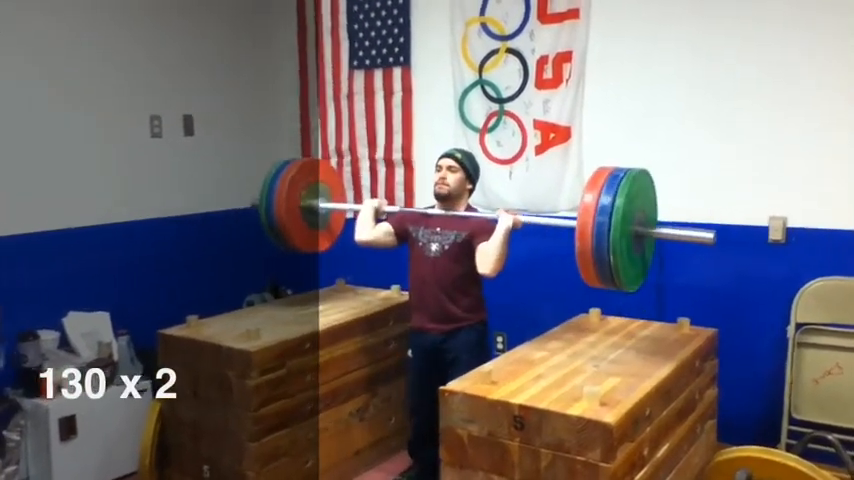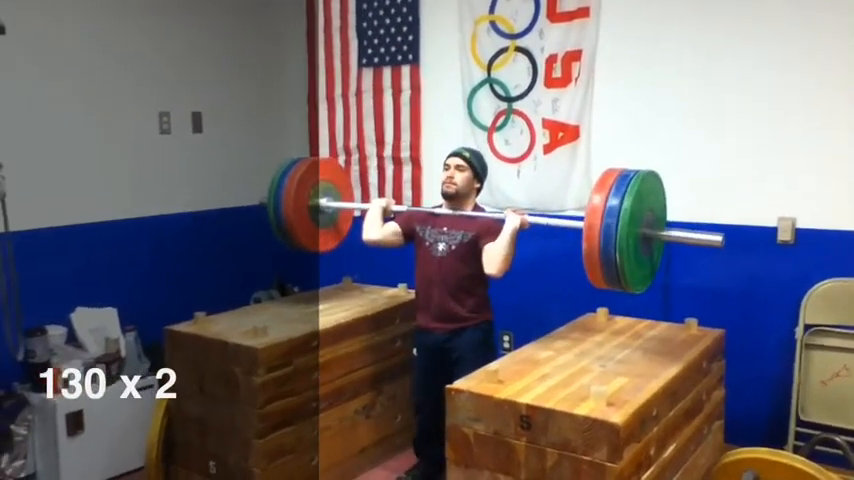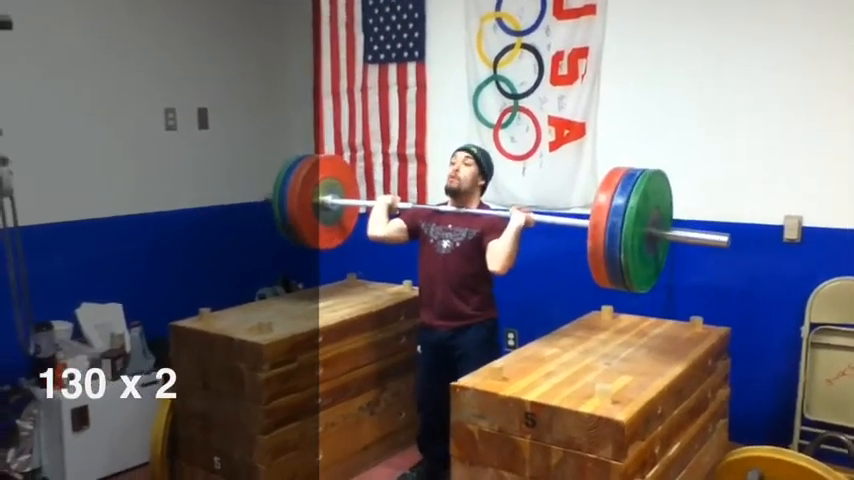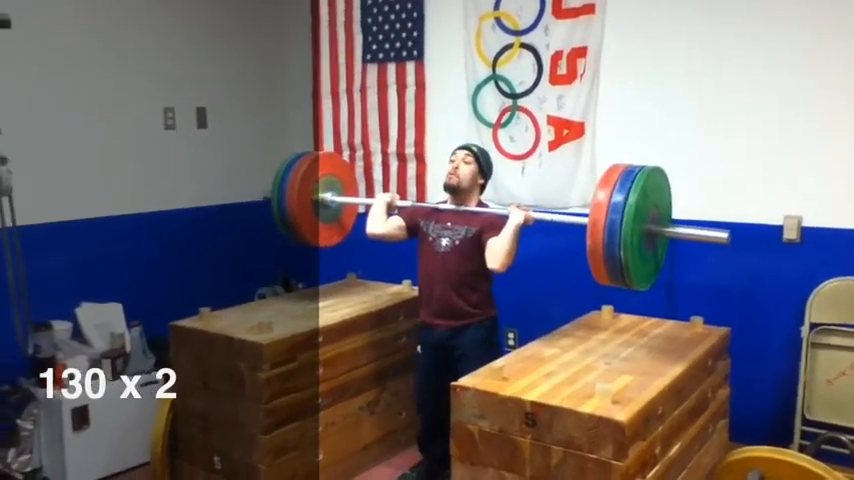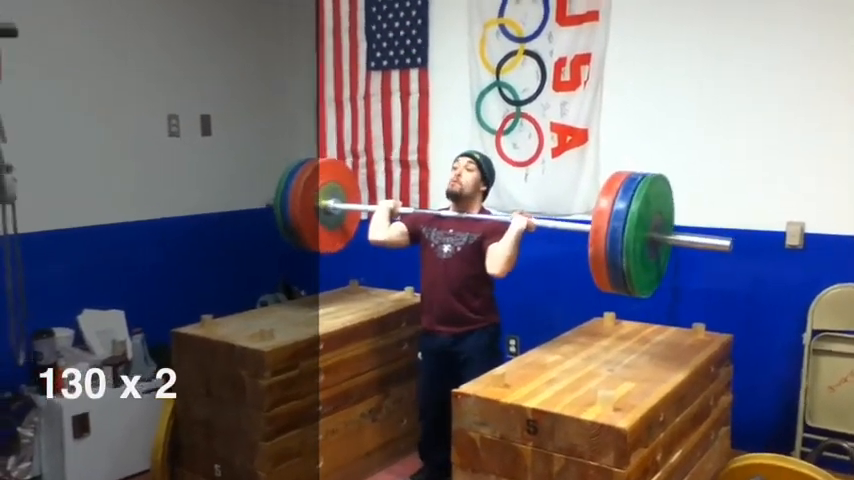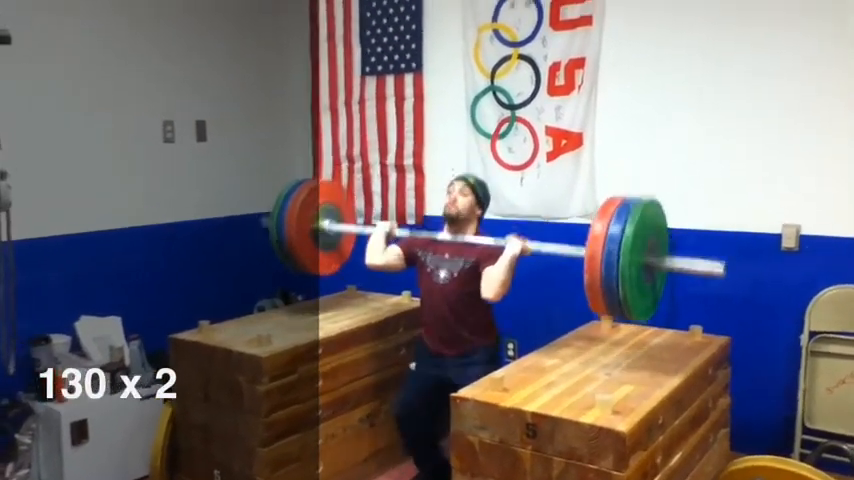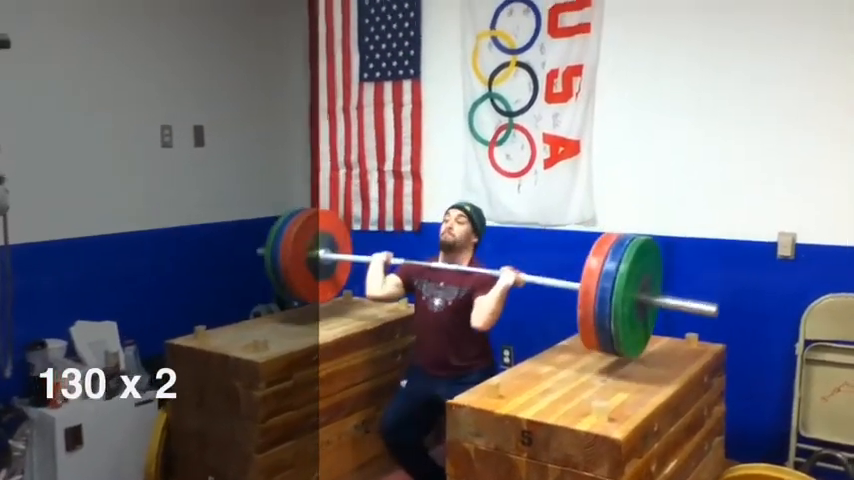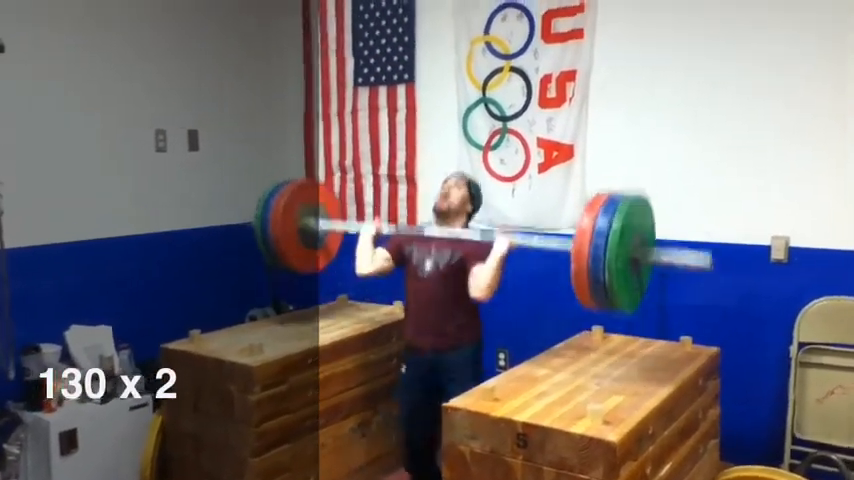
dt=0.2s
person 1, frame 1
left shoulder: (480, 225)
right shoulder: (412, 219)
left elbow: (488, 267)
right elbow: (365, 237)
left wrist: (504, 227)
right wrist: (370, 208)
left hip: (465, 334)
right hip: (422, 332)
right knee: (421, 406)
person 1, frame 2
left shoulder: (487, 225)
right shoulder: (420, 219)
left elbow: (494, 268)
right elbow: (373, 236)
left wrist: (512, 227)
right wrist: (378, 208)
left hip: (470, 333)
right hip: (427, 331)
right knee: (426, 405)
person 1, frame 3
left shoulder: (491, 222)
right shoulder: (425, 215)
left elbow: (498, 264)
right elbow: (378, 232)
left wrist: (516, 225)
right wrist: (383, 204)
left hip: (474, 331)
right hip: (431, 329)
right knee: (430, 402)
person 1, frame 4
left shoulder: (491, 220)
right shoulder: (424, 214)
left elbow: (497, 262)
right elbow: (376, 230)
left wrist: (515, 223)
right wrist: (382, 202)
left hip: (474, 330)
right hip: (431, 328)
right knee: (430, 402)
person 1, frame 5
left shoulder: (492, 228)
right shoulder: (425, 221)
left elbow: (498, 268)
right elbow: (378, 236)
left wrist: (517, 229)
right wrist: (385, 210)
left hip: (476, 338)
right hip: (433, 335)
right knee: (431, 408)
person 1, frame 6
left shoulder: (488, 251)
right shoulder: (421, 244)
left elbow: (491, 293)
right elbow: (375, 262)
left wrist: (512, 254)
right wrist: (382, 233)
left hip: (475, 356)
right hip: (431, 353)
right knee: (408, 417)
person 1, frame 7
left shoulder: (481, 279)
right shoulder: (417, 271)
left elbow: (481, 322)
right elbow: (375, 292)
left wrist: (503, 285)
right wrist: (378, 263)
left hip: (468, 377)
right hip: (424, 373)
right knee: (393, 429)
person 1, frame 8
left shoulder: (473, 247)
right shoulder: (411, 241)
left elbow: (481, 291)
right elbow: (365, 268)
left wrist: (499, 251)
right wrist: (368, 234)
left hip: (458, 353)
right hip: (417, 350)
right knee: (414, 427)
